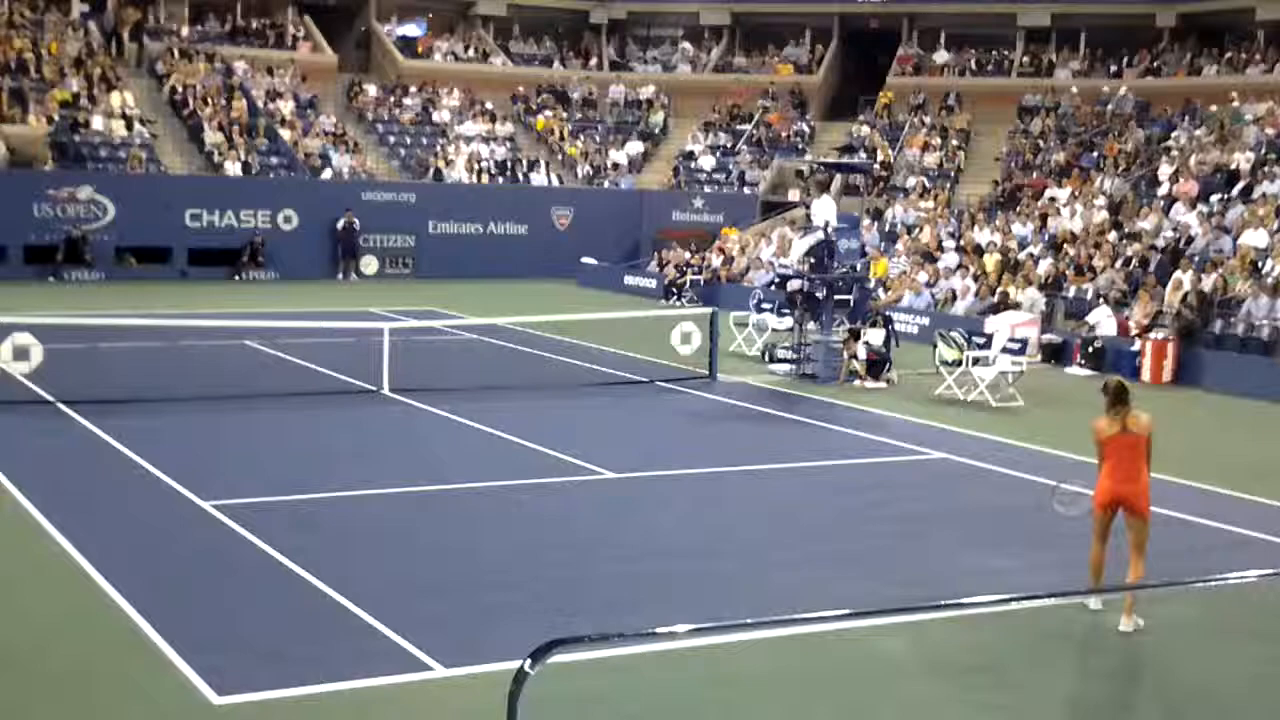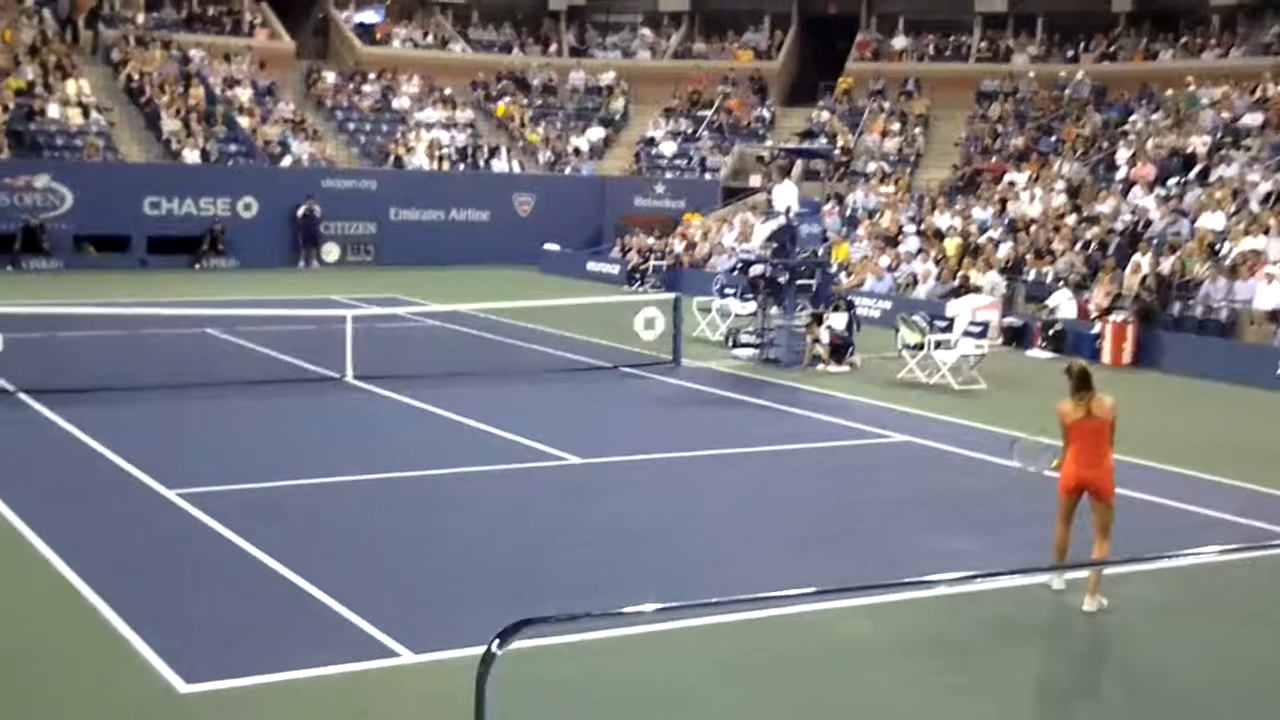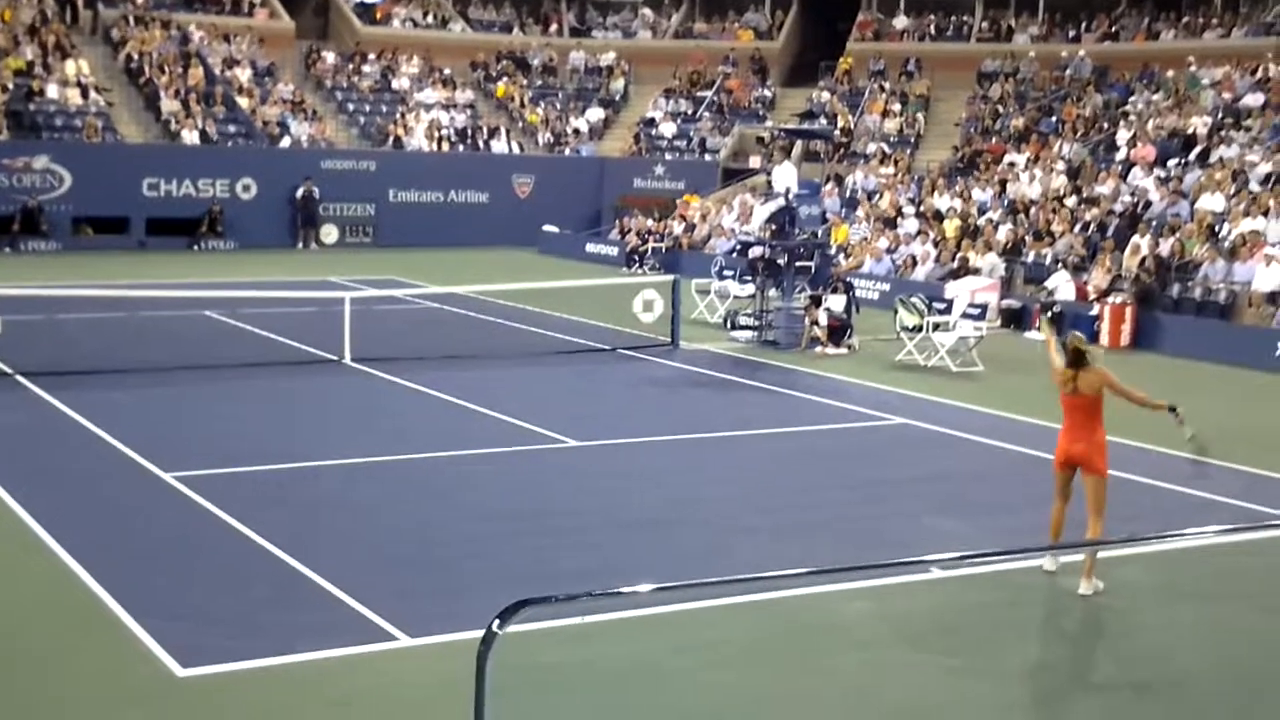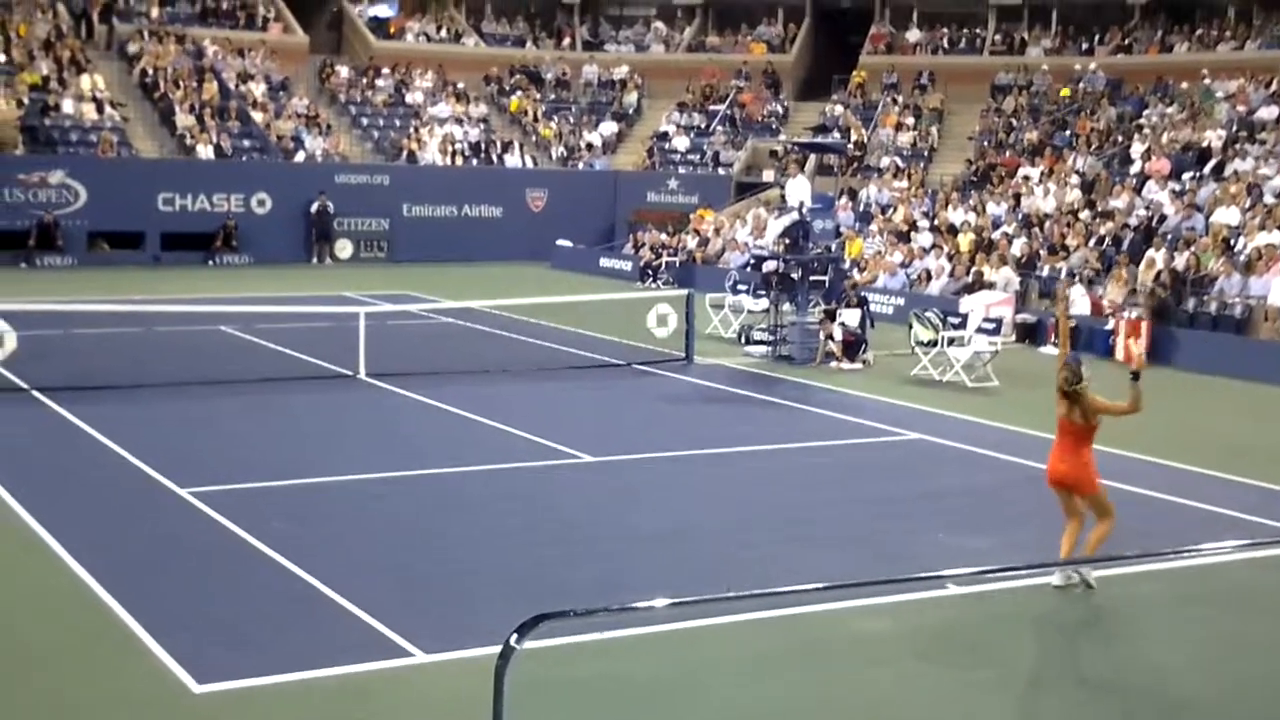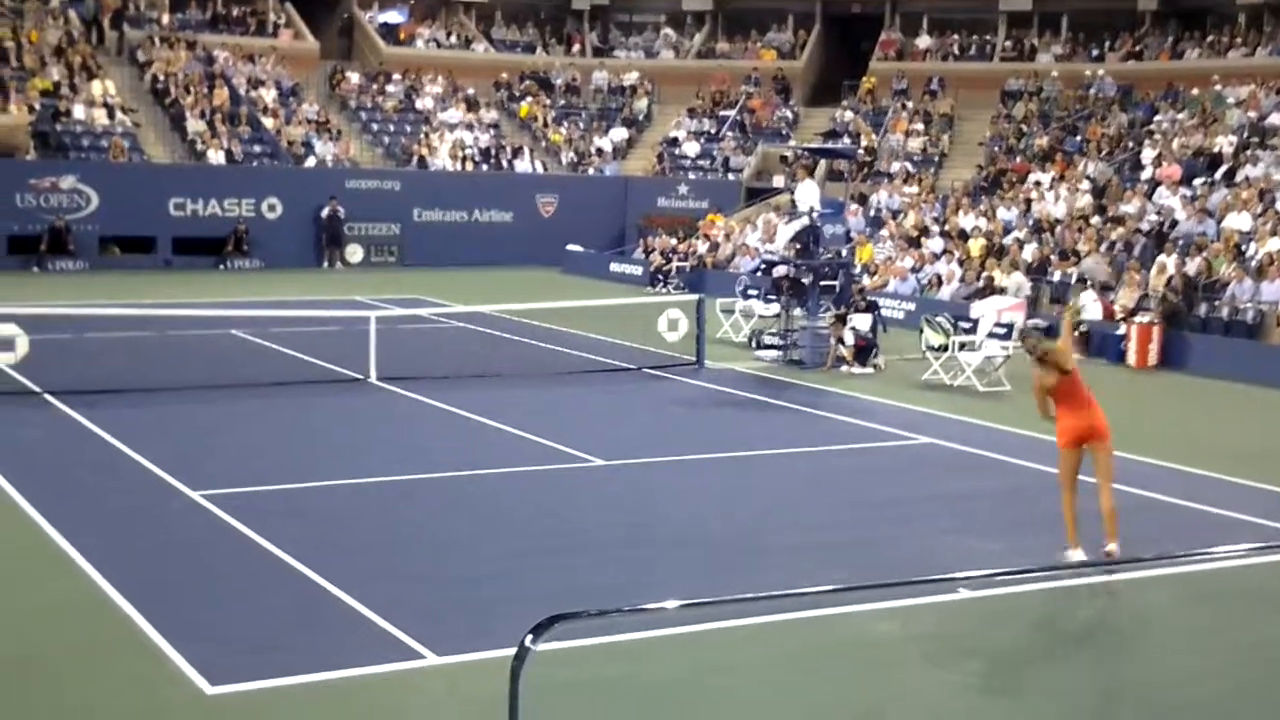
dt=0.5s
person 1, frame 1
left shoulder: (1099, 425)
right shoulder: (1145, 420)
left elbow: (1102, 460)
right elbow: (1147, 459)
left hip: (1109, 486)
right hip: (1136, 489)
left knee: (1099, 541)
right knee: (1137, 556)
left ankle: (1094, 595)
right ankle: (1127, 616)
person 1, frame 2
left shoulder: (1064, 408)
right shoulder: (1109, 403)
left elbow: (1068, 443)
right elbow: (1109, 440)
left hip: (1074, 470)
right hip: (1101, 473)
left knee: (1063, 522)
right knee: (1102, 537)
left ankle: (1057, 575)
right ankle: (1091, 596)
person 1, frame 3
left shoulder: (1061, 373)
right shoulder: (1098, 376)
left elbow: (1052, 350)
right elbow: (1136, 397)
left wrist: (1049, 331)
right wrist: (1168, 407)
left hip: (1066, 447)
right hip: (1091, 449)
left knee: (1060, 501)
right knee: (1095, 517)
left ankle: (1050, 555)
right ankle: (1087, 579)
person 1, frame 4
left shoulder: (1063, 394)
right shoulder: (1090, 405)
left elbow: (1064, 348)
right elbow: (1132, 407)
left wrist: (1062, 311)
right wrist: (1135, 375)
left hip: (1055, 468)
right hip: (1079, 471)
left knee: (1075, 519)
right knee: (1106, 517)
left ankle: (1063, 571)
right ankle: (1084, 563)
person 1, frame 5
left shoulder: (1039, 380)
right shoulder: (1062, 354)
left elbow: (1046, 414)
right elbow: (1068, 328)
left hip: (1069, 426)
right hip: (1095, 422)
left knee: (1068, 492)
right knee: (1105, 487)
left ankle: (1074, 548)
right ankle: (1111, 542)
